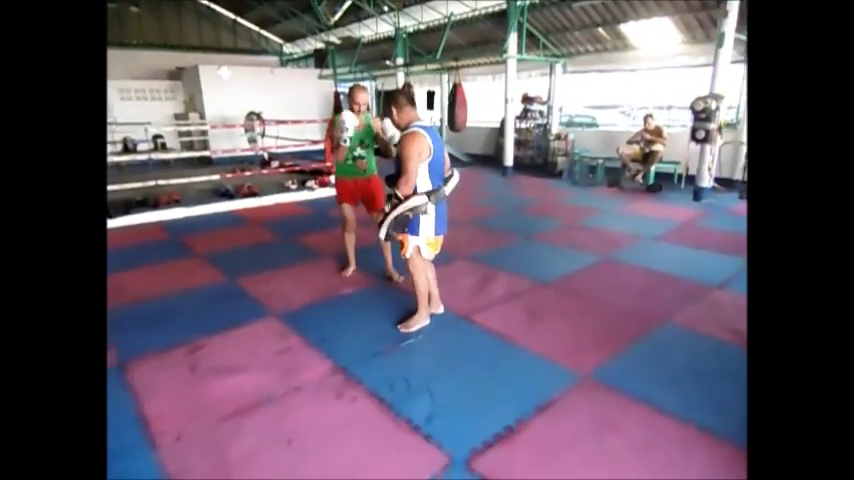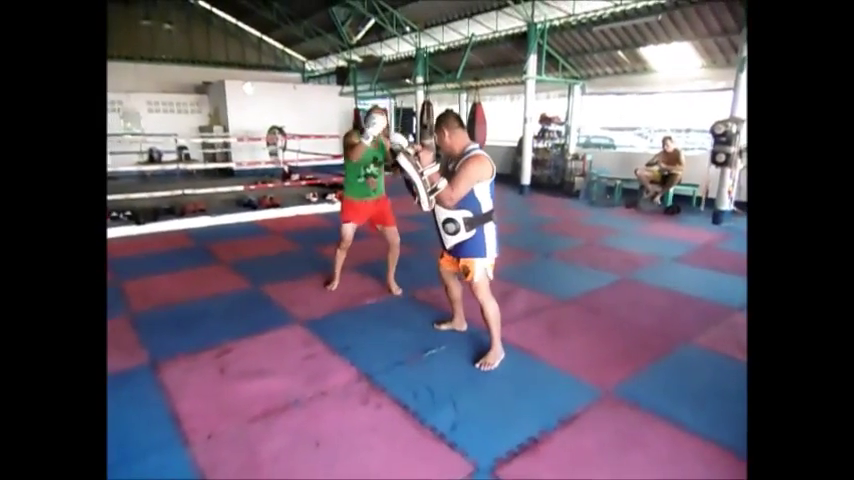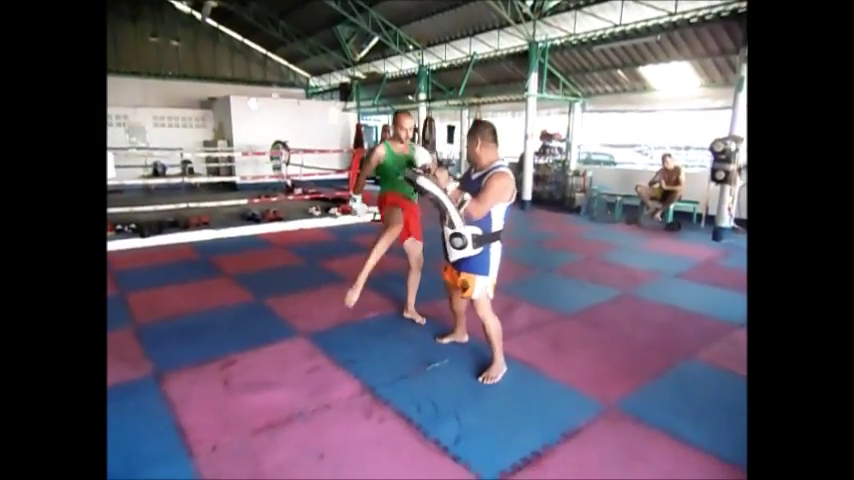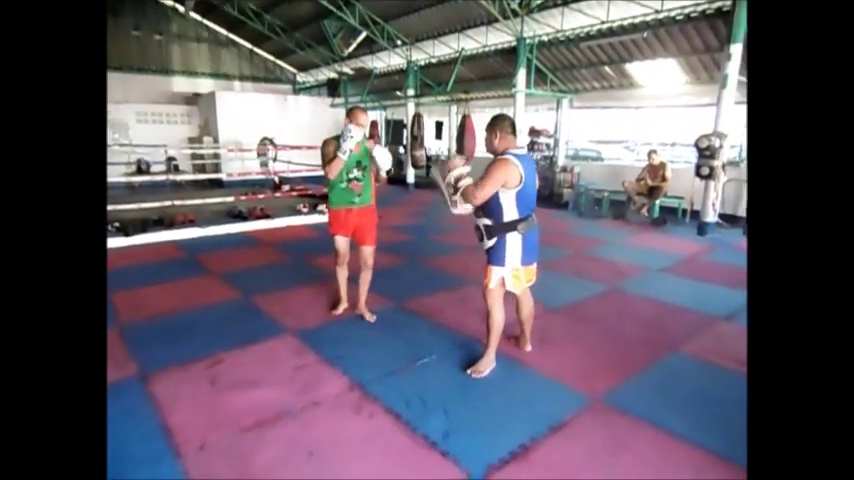
dt=0.7s
person 1, frame 1
left shoulder: (411, 138)
right shoulder: (430, 131)
left elbow: (407, 183)
right elbow: (446, 168)
left hip: (422, 212)
right hip: (431, 207)
left knee: (415, 265)
right knee: (422, 260)
left ankle: (422, 314)
right ankle: (435, 302)
person 1, frame 2
left shoulder: (476, 161)
right shoulder: (453, 158)
left elbow: (449, 198)
right elbow: (439, 195)
left wrist: (428, 168)
right wrist: (424, 168)
left hip: (477, 237)
right hip: (456, 235)
left knee: (482, 294)
right knee: (447, 274)
left ankle: (496, 347)
right ankle: (458, 321)
person 1, frame 3
left shoulder: (501, 178)
right shoulder: (475, 170)
left elbow: (474, 211)
right elbow: (459, 198)
left wrist: (447, 186)
right wrist: (444, 185)
left hip: (482, 253)
left knee: (482, 309)
right knee: (454, 290)
left ankle: (499, 361)
right ankle: (459, 332)
person 1, frame 4
left shoulder: (503, 165)
right shoulder: (526, 160)
left elbow: (474, 198)
left wrist: (457, 172)
left hip: (509, 241)
right hip: (524, 236)
left knee: (493, 298)
right knee: (522, 291)
left ankle: (489, 356)
right ankle: (525, 339)
person 2, frame 1
left shoulder: (374, 122)
right shoulder: (338, 122)
left elbow: (388, 152)
right elbow: (337, 157)
left wrist: (391, 143)
right wrist: (345, 137)
left hip: (370, 179)
right hip: (346, 181)
right knee: (349, 225)
left ankle: (389, 267)
right ankle: (351, 263)
person 2, frame 2
left shoulder: (384, 142)
right shoulder: (351, 138)
right elbow: (352, 157)
right wrist: (368, 136)
left hip: (378, 200)
right hip: (354, 201)
left knee: (394, 240)
right knee: (345, 244)
left ankle: (391, 281)
right ankle: (336, 278)
person 2, frame 3
left shoulder: (417, 150)
right shoulder: (381, 150)
right elbow: (364, 174)
right wrist: (356, 197)
left hip: (411, 208)
right hip: (391, 200)
left knee: (417, 261)
right knee: (395, 226)
left ankle: (410, 308)
right ankle: (360, 282)
person 2, frame 4
left shoulder: (369, 146)
right shoulder: (331, 144)
left elbow: (377, 180)
right elbow: (330, 174)
left wrist: (384, 168)
right wrist: (345, 149)
left hip: (365, 210)
right hip: (339, 211)
left knee: (367, 261)
right knee: (341, 258)
left ankle: (361, 305)
right ankle: (343, 300)
